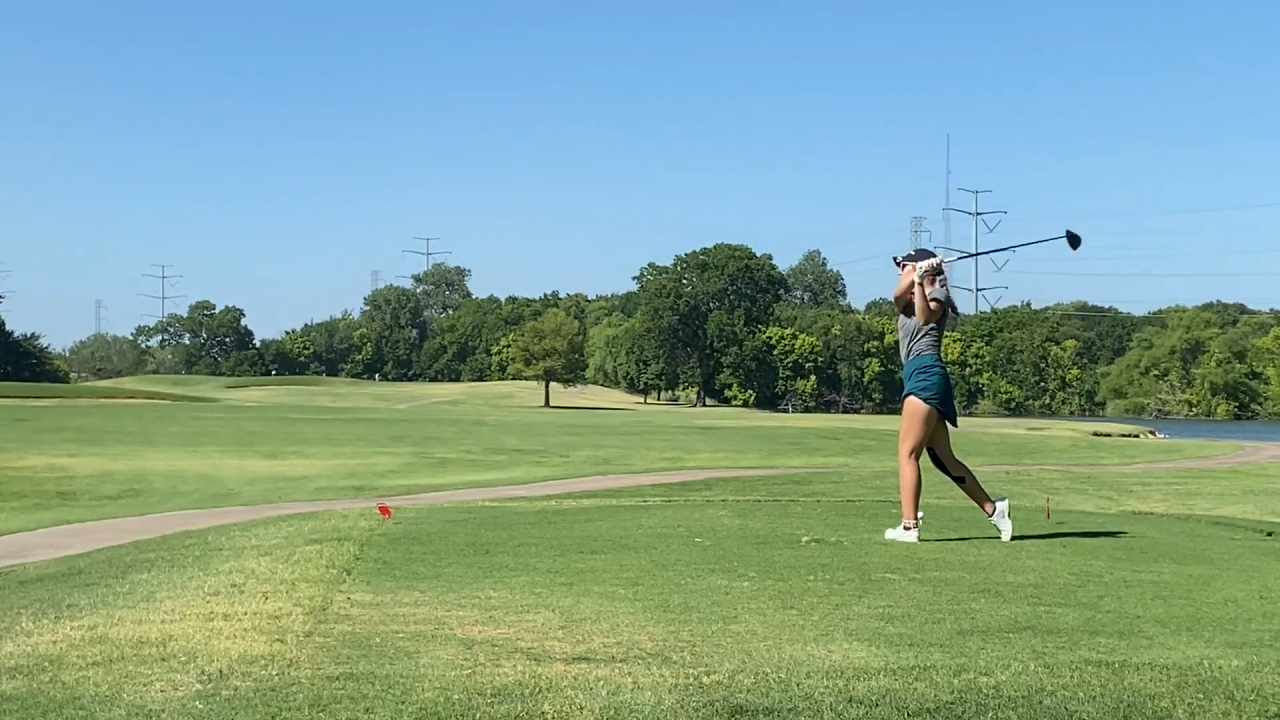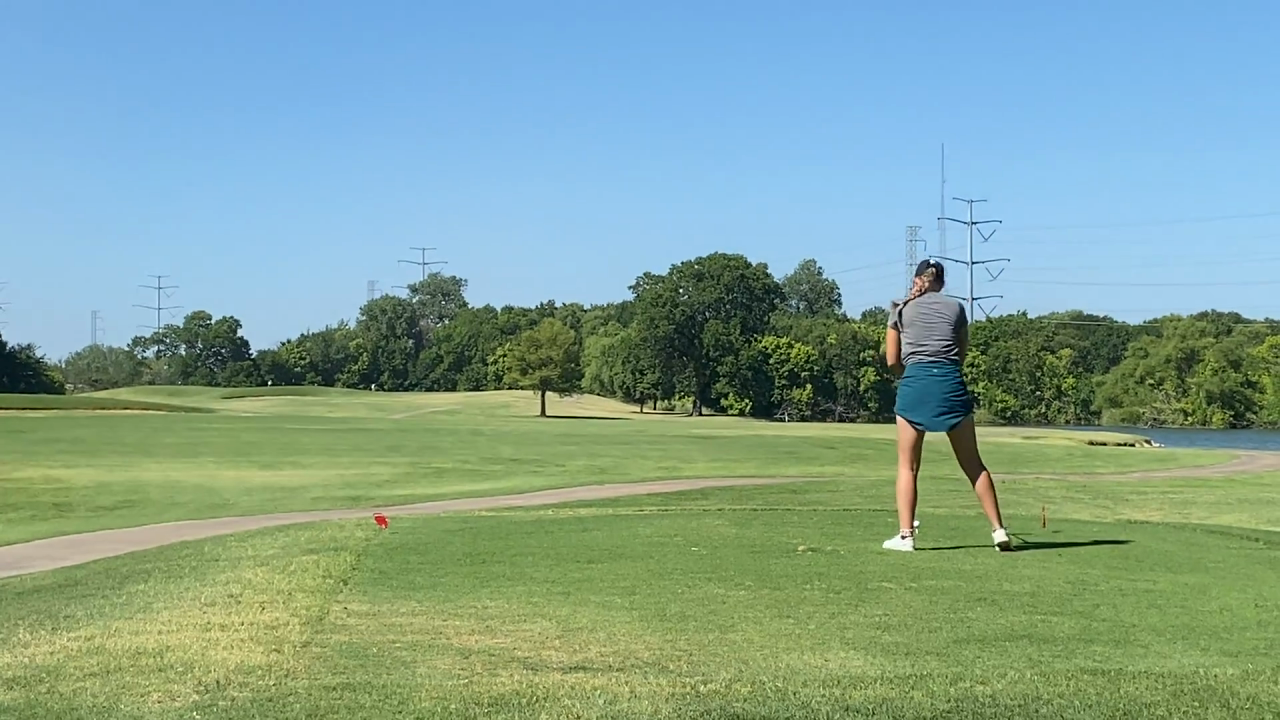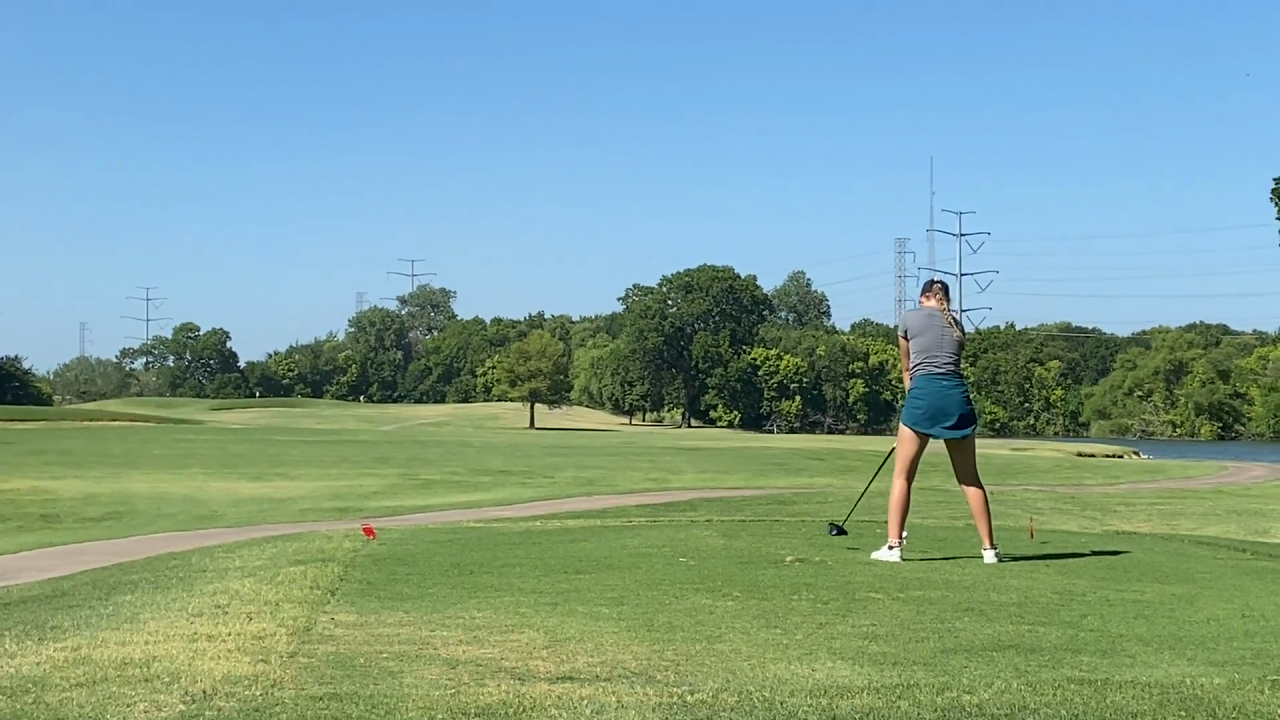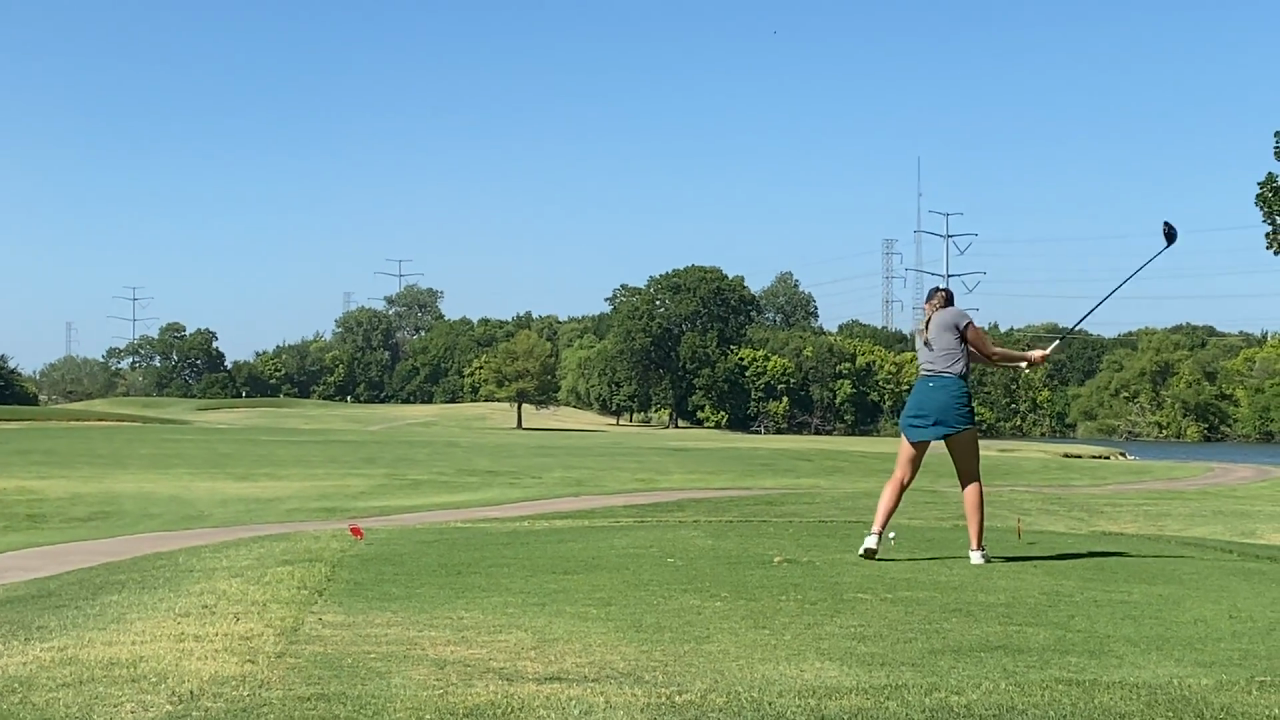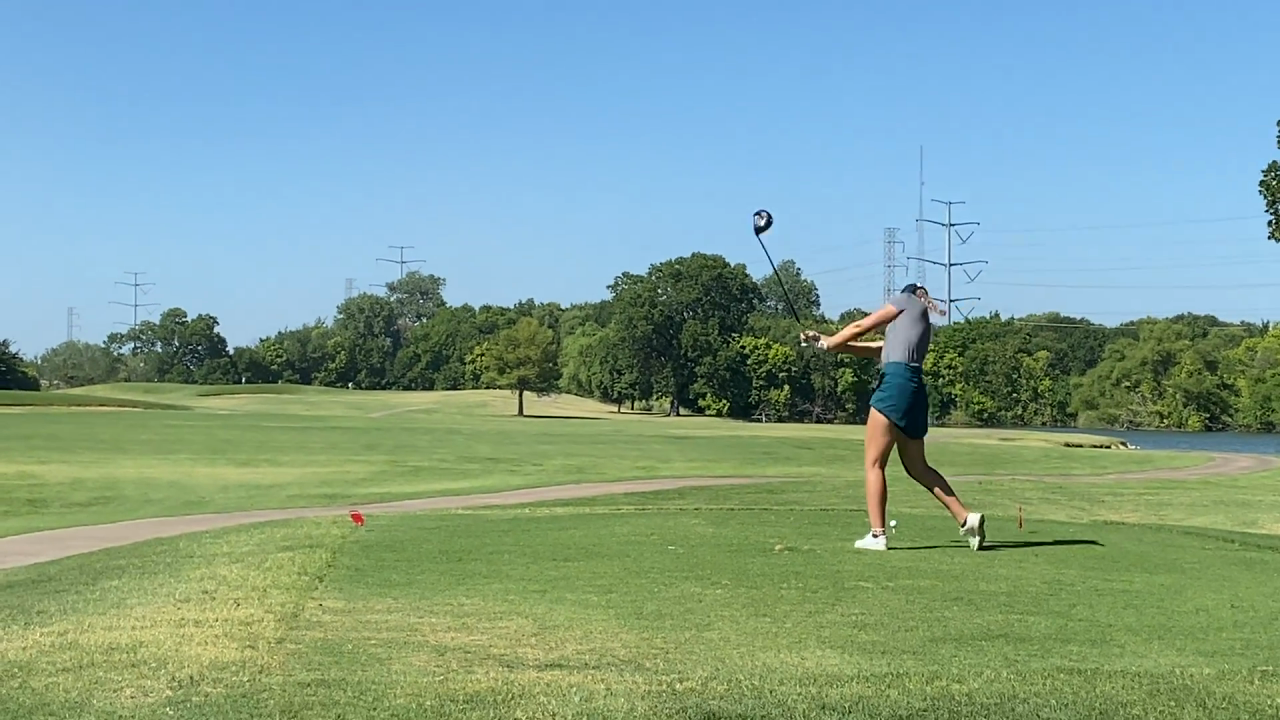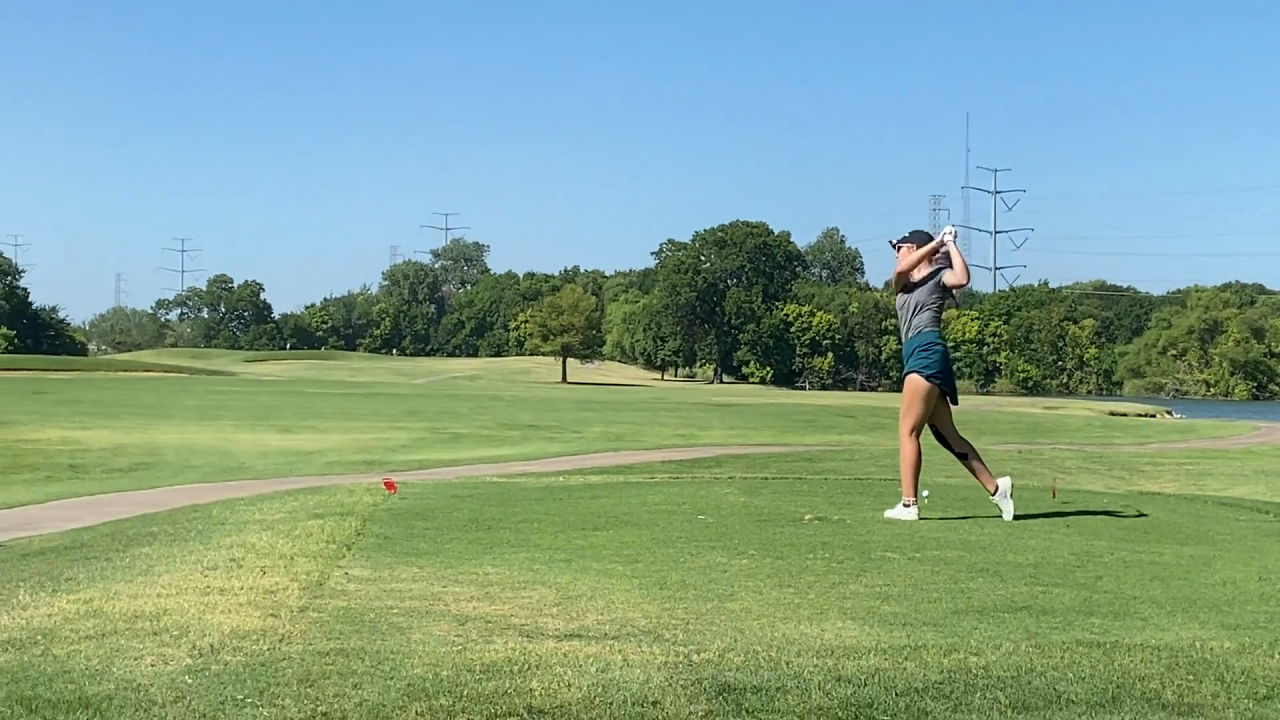
dt=0.7s
person 1, frame 1
left shoulder: (938, 296)
right shoulder: (910, 294)
left elbow: (921, 318)
right elbow: (902, 302)
left wrist: (921, 280)
right wrist: (907, 286)
left hip: (926, 377)
right hip: (919, 378)
left knee: (907, 453)
right knee: (943, 457)
left ankle: (909, 526)
right ankle: (994, 509)
person 1, frame 2
left shoulder: (900, 308)
right shoulder: (956, 307)
left elbow: (893, 360)
right elbow: (961, 354)
left hip: (915, 385)
right hip: (951, 384)
left knee: (907, 466)
right knee: (972, 462)
left ankle: (905, 535)
right ankle: (998, 529)
person 1, frame 3
left shoulder: (909, 318)
right shoulder: (956, 326)
left wrist: (910, 404)
left hip: (924, 395)
right hip: (957, 396)
left knee: (902, 476)
right knee: (969, 477)
left ankle: (893, 546)
right ankle: (989, 548)
person 1, frame 4
left shoulder: (922, 329)
right shoulder: (956, 315)
right elbow: (990, 353)
left wrist: (1018, 358)
right wrist: (1028, 356)
left hip: (921, 396)
right hip: (951, 397)
left knee: (900, 476)
right knee: (970, 479)
left ankle: (874, 535)
right ankle: (976, 549)
person 1, frame 5
left shoulder: (908, 301)
right shoulder: (921, 324)
left elbow: (864, 325)
right elbow: (874, 346)
left wrist: (830, 342)
right wrist: (828, 340)
left hip: (898, 384)
right hip: (914, 387)
left knee: (872, 464)
right knee: (918, 466)
left ankle: (877, 535)
right ankle: (966, 517)
person 1, frame 6
left shoulder: (940, 274)
right shoulder: (902, 282)
left elbow: (963, 279)
right elbow: (902, 269)
left wrist: (950, 244)
right wrist: (936, 243)
left hip: (927, 353)
right hip: (916, 357)
left knee: (908, 431)
right knee: (946, 434)
left ankle: (908, 504)
right ankle: (996, 488)
